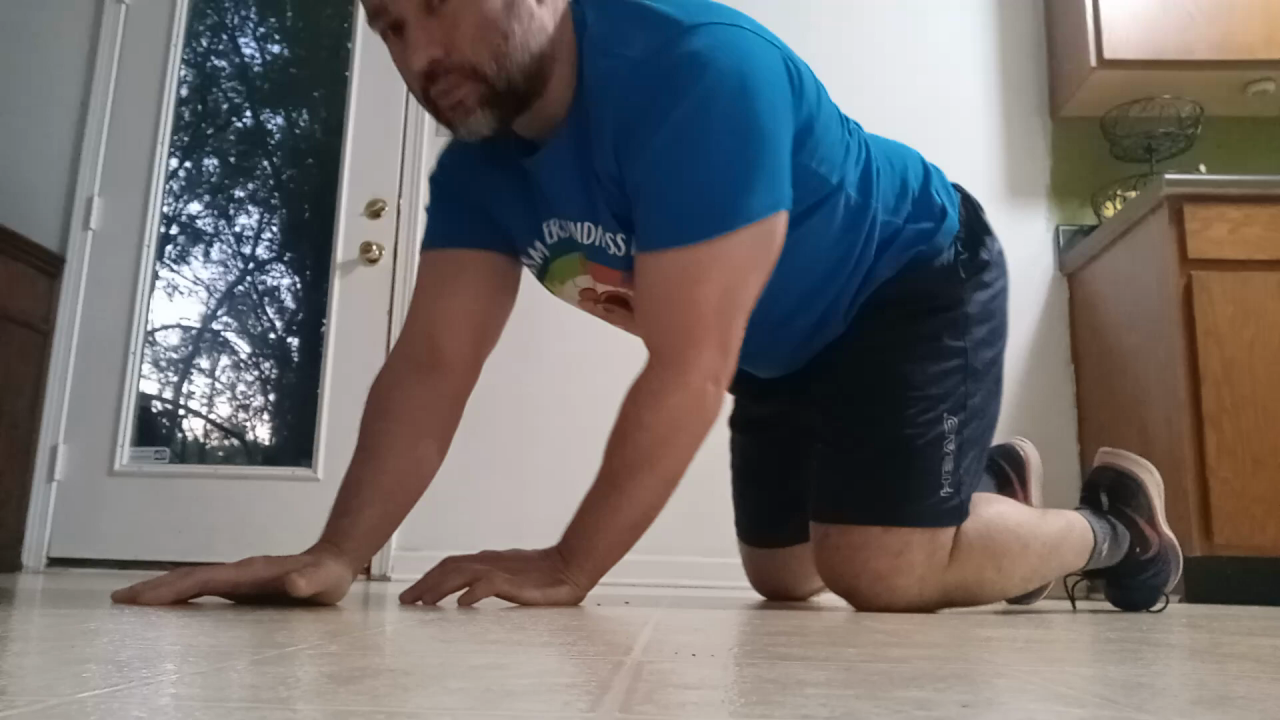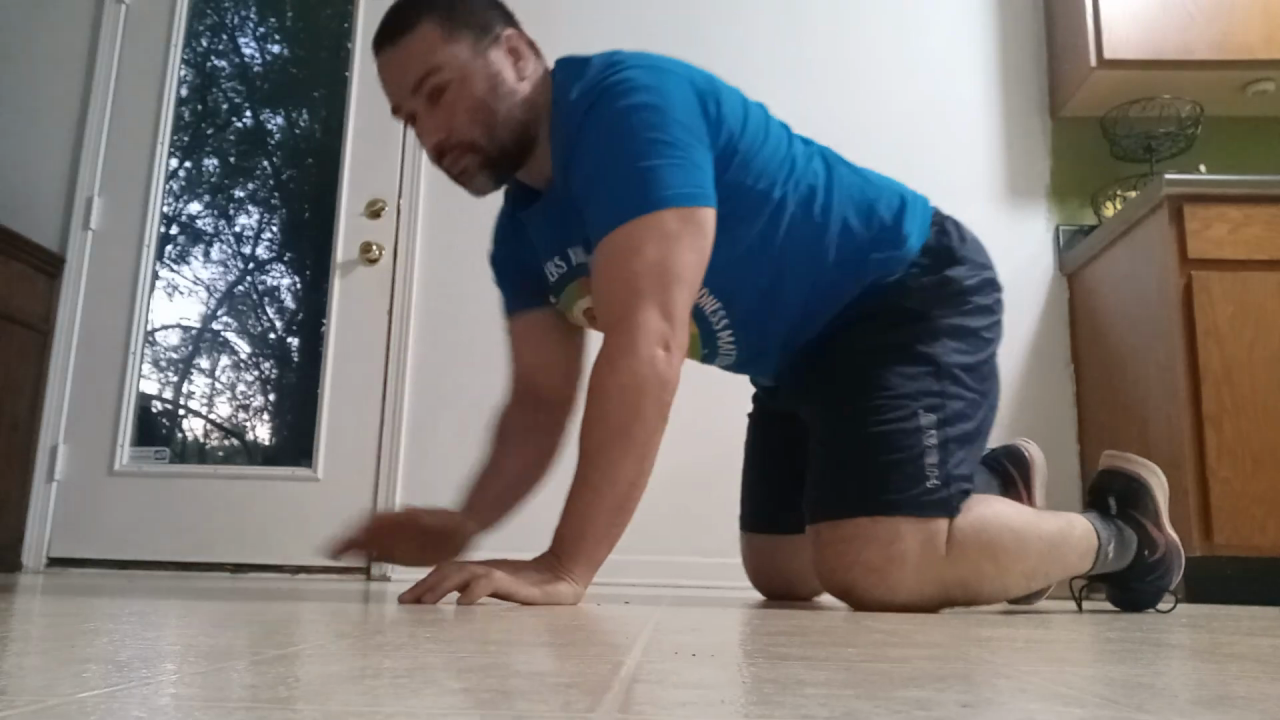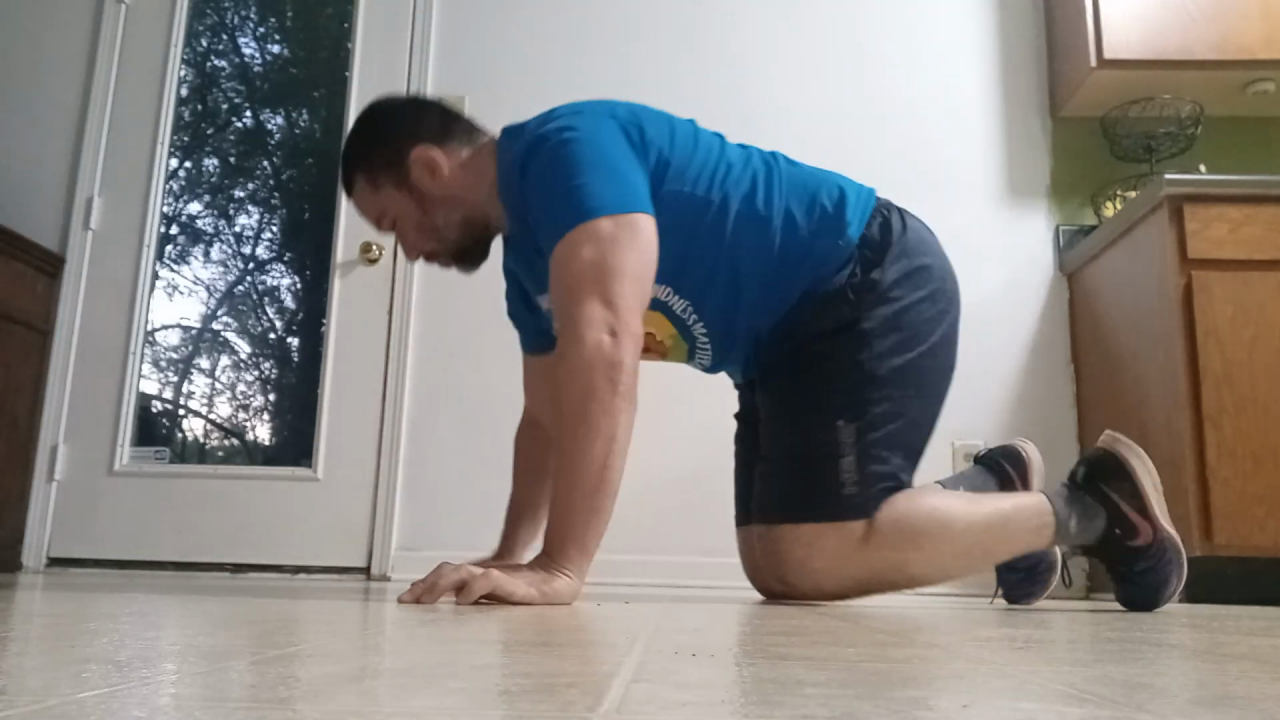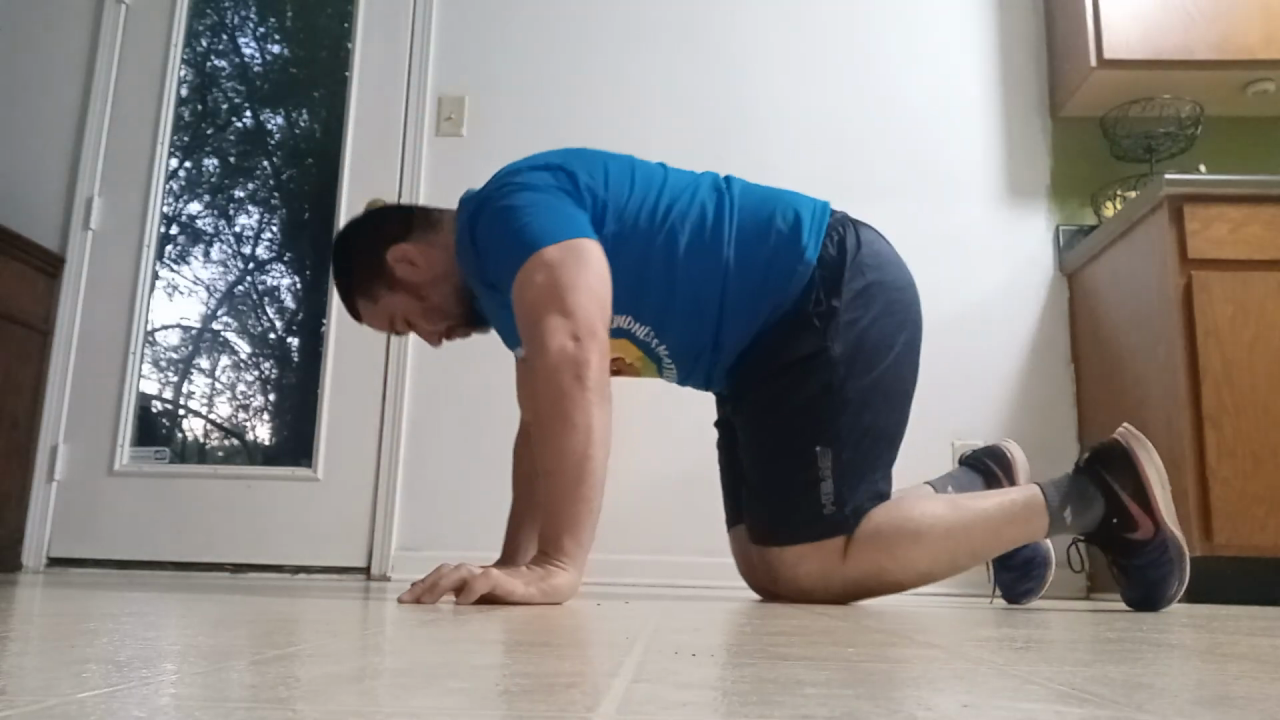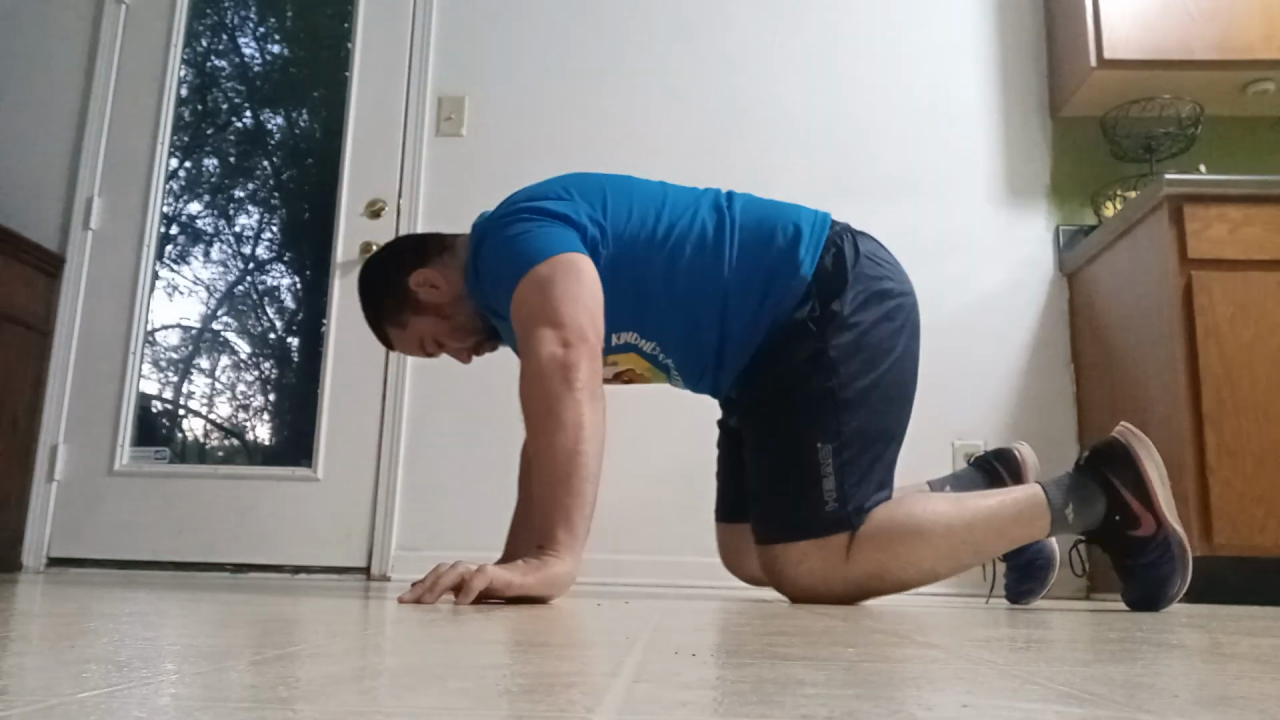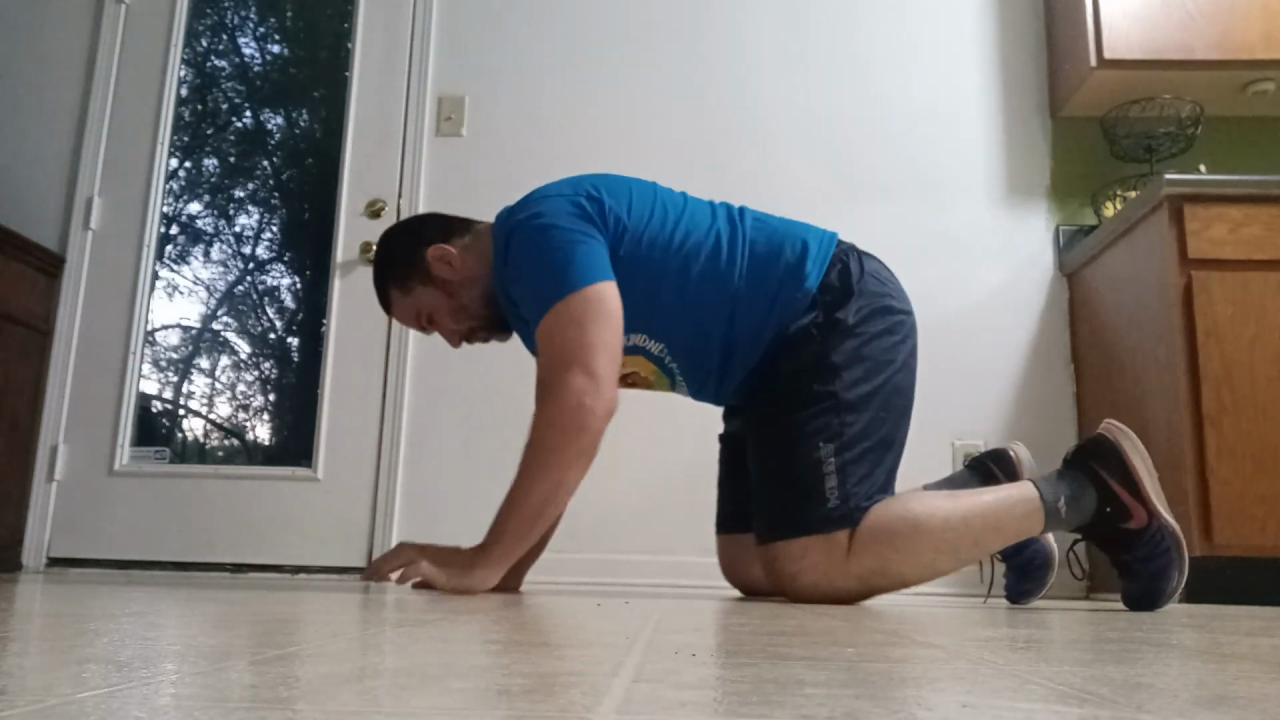
dt=0.4s
person 1, frame 1
right shoulder: (478, 174)
left elbow: (688, 370)
right elbow: (432, 365)
left wrist: (567, 569)
right wrist: (330, 561)
left hip: (922, 288)
right hip: (789, 348)
left knee: (882, 567)
right knee: (782, 576)
left ankle: (1109, 522)
right ankle: (986, 482)
person 1, frame 2
left shoulder: (628, 103)
right shoulder: (522, 231)
left elbow: (647, 344)
right elbow: (540, 400)
left wrist: (564, 568)
right wrist: (468, 523)
left hip: (913, 298)
right hip: (805, 352)
left knee: (880, 564)
right knee: (781, 572)
left ankle: (1118, 531)
right ankle: (989, 485)
person 1, frame 3
left shoulder: (560, 152)
right shoulder: (526, 257)
left elbow: (604, 351)
right elbow: (549, 419)
left wrist: (560, 569)
right wrist: (507, 559)
left hip: (874, 285)
right hip: (792, 336)
left knee: (814, 557)
right knee: (775, 568)
left ankle: (1092, 502)
right ankle: (993, 486)
person 1, frame 4
left shoulder: (509, 213)
right shoulder: (508, 276)
left elbow: (574, 366)
right elbow: (546, 423)
left wrist: (557, 566)
right wrist: (511, 564)
left hip: (835, 297)
right hip: (774, 338)
left knee: (810, 564)
right knee: (767, 567)
left ankle: (1090, 495)
right ankle: (977, 487)
person 1, frame 5
left shoulder: (513, 239)
right shoulder: (522, 287)
left elbow: (564, 367)
right elbow: (552, 426)
left wrist: (555, 555)
right wrist: (512, 564)
left hip: (836, 303)
right hip: (781, 339)
left knee: (813, 564)
right knee: (749, 553)
left ankle: (1092, 494)
right ankle: (991, 486)
person 1, frame 6
left shoulder: (541, 234)
right shoulder: (531, 291)
left elbow: (581, 404)
right elbow: (561, 429)
left wrist: (484, 564)
right wrist: (509, 570)
left hip: (839, 320)
right hip: (783, 356)
left knee: (817, 565)
right knee: (752, 567)
left ankle: (1083, 489)
right ankle: (987, 487)
